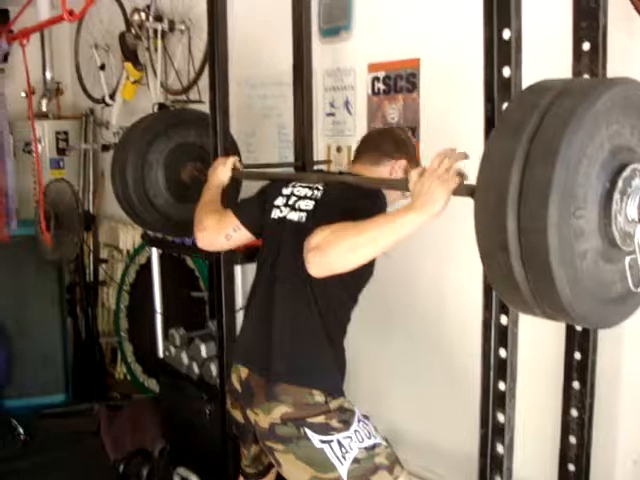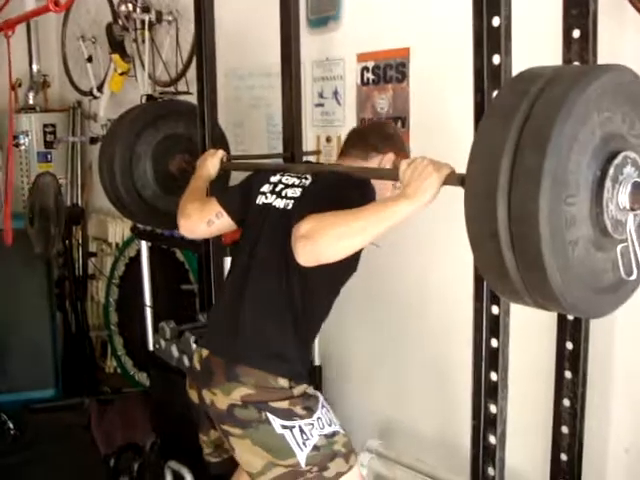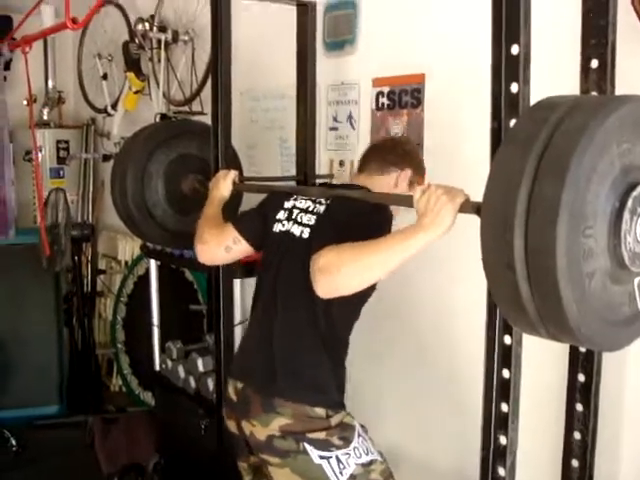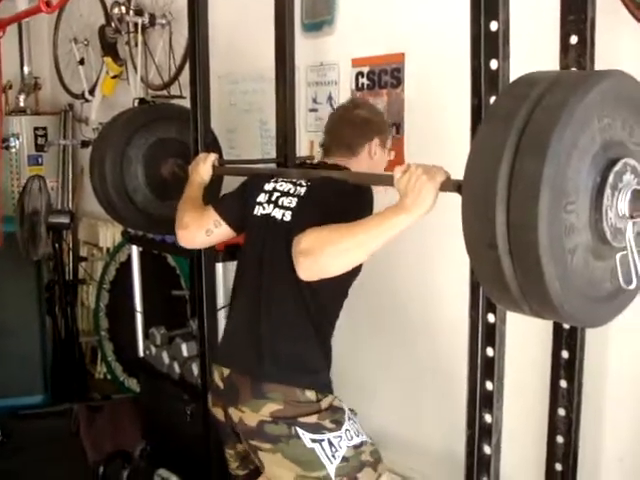
dt=0.7s
person 1, frame 1
left shoulder: (287, 188)
right shoulder: (364, 197)
left elbow: (209, 233)
right elbow: (321, 254)
left wrist: (215, 183)
right wrist: (418, 209)
left hip: (247, 379)
right hip: (298, 394)
person 1, frame 2
left shoulder: (277, 178)
right shoulder: (352, 188)
left elbow: (192, 222)
right elbow: (310, 242)
left wrist: (203, 175)
right wrist: (408, 199)
left hip: (212, 366)
right hip: (264, 383)
person 1, frame 3
left shoulder: (291, 200)
right shoulder: (369, 212)
left elbow: (210, 247)
right elbow: (329, 275)
left wrist: (216, 195)
right wrist: (425, 228)
left hip: (243, 393)
right hip: (300, 411)
person 1, frame 4
left shoulder: (269, 182)
right shoulder: (349, 192)
left elbow: (191, 231)
right elbow: (312, 258)
left wrist: (197, 180)
right wrist: (408, 208)
left hip: (229, 378)
right hip: (285, 394)
